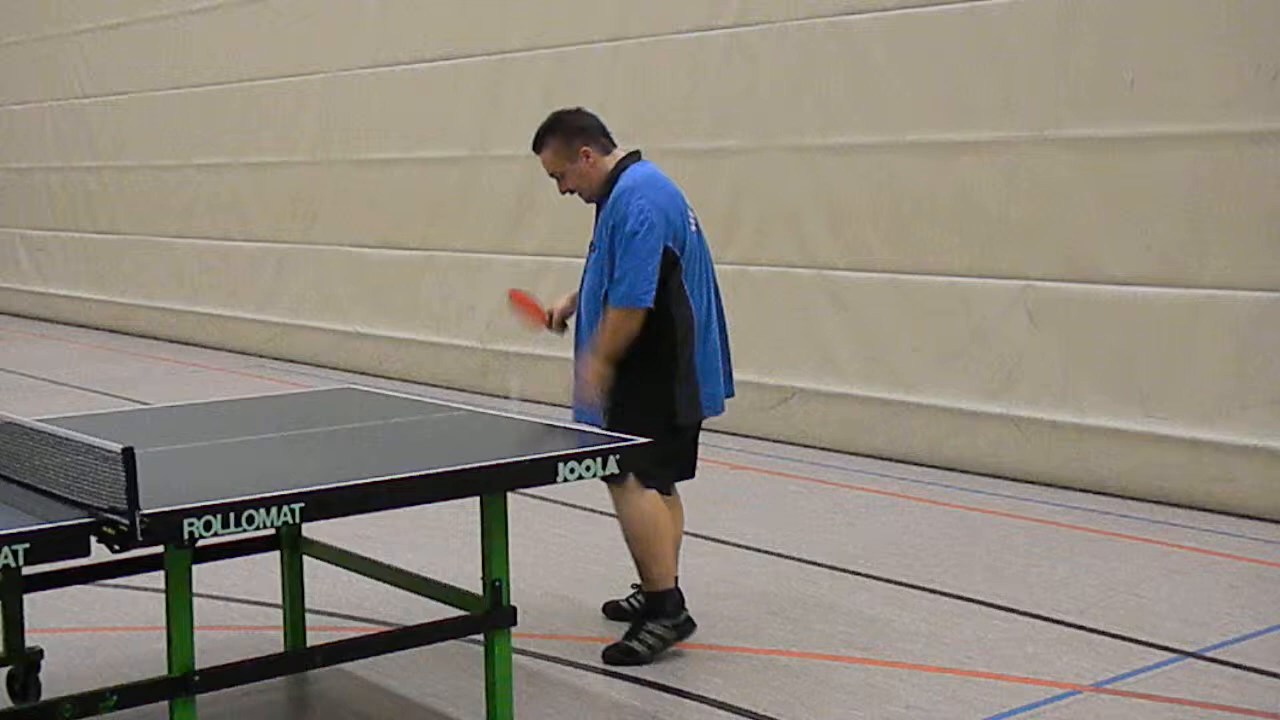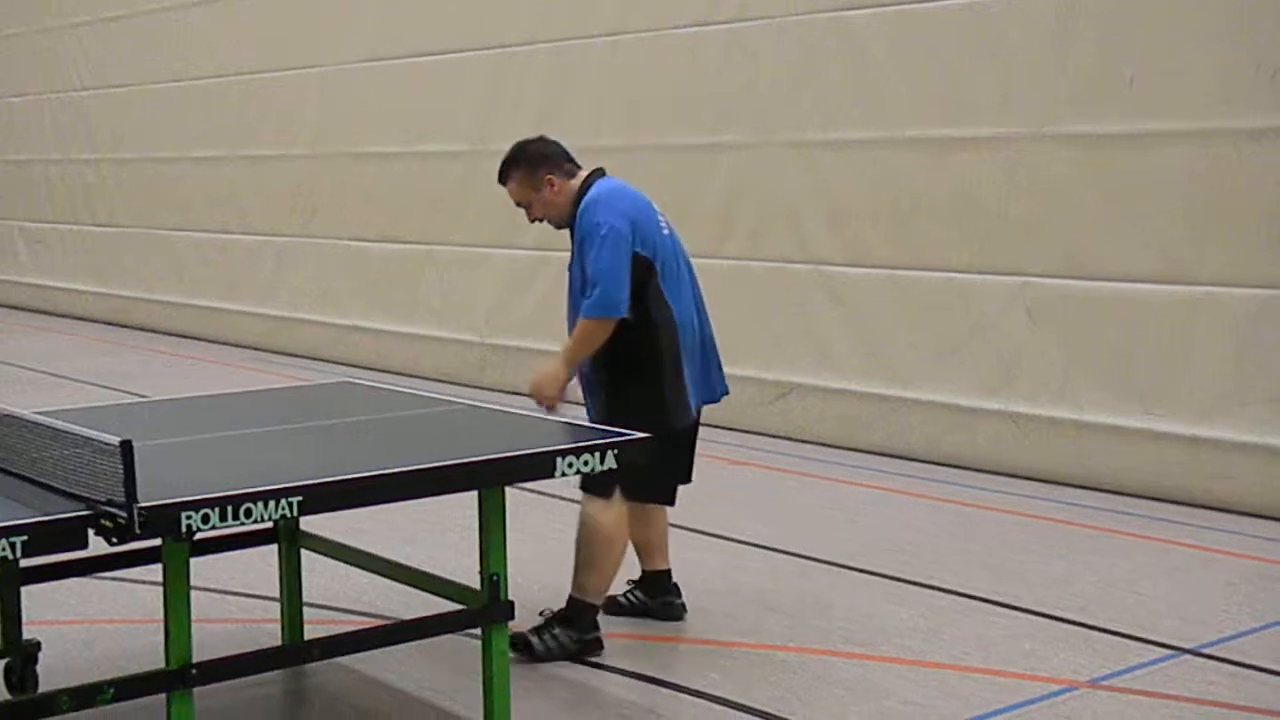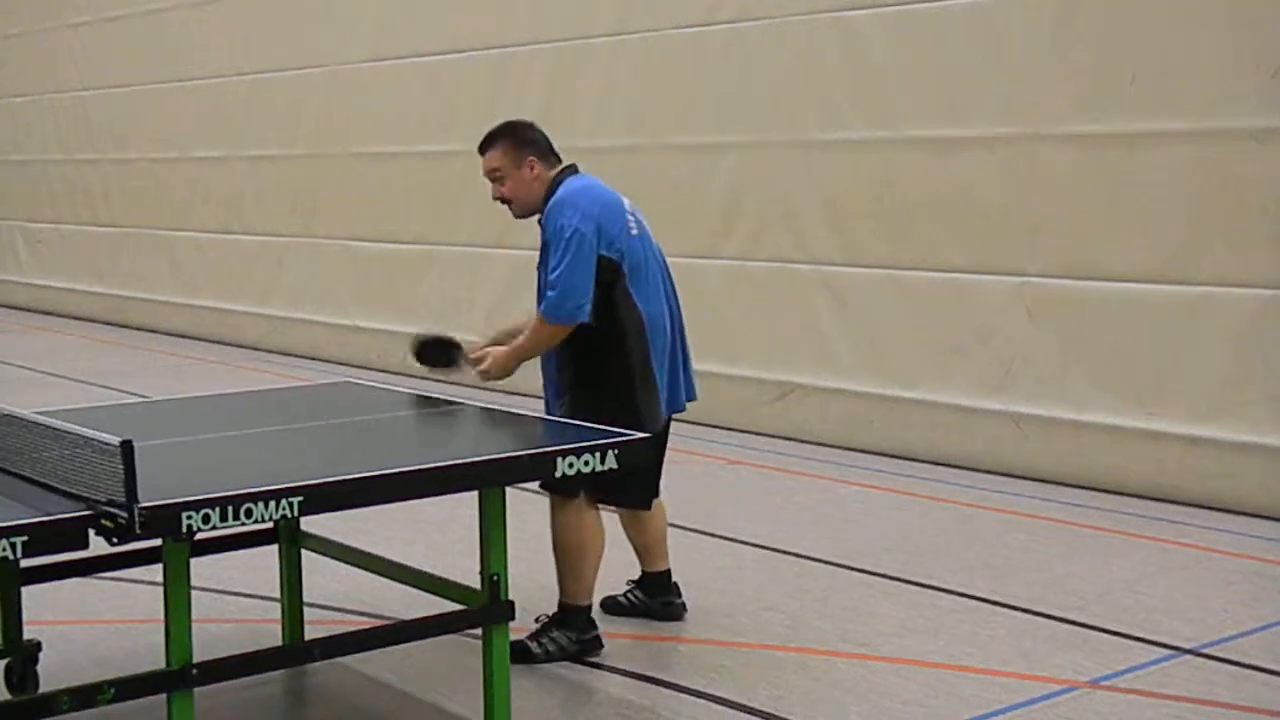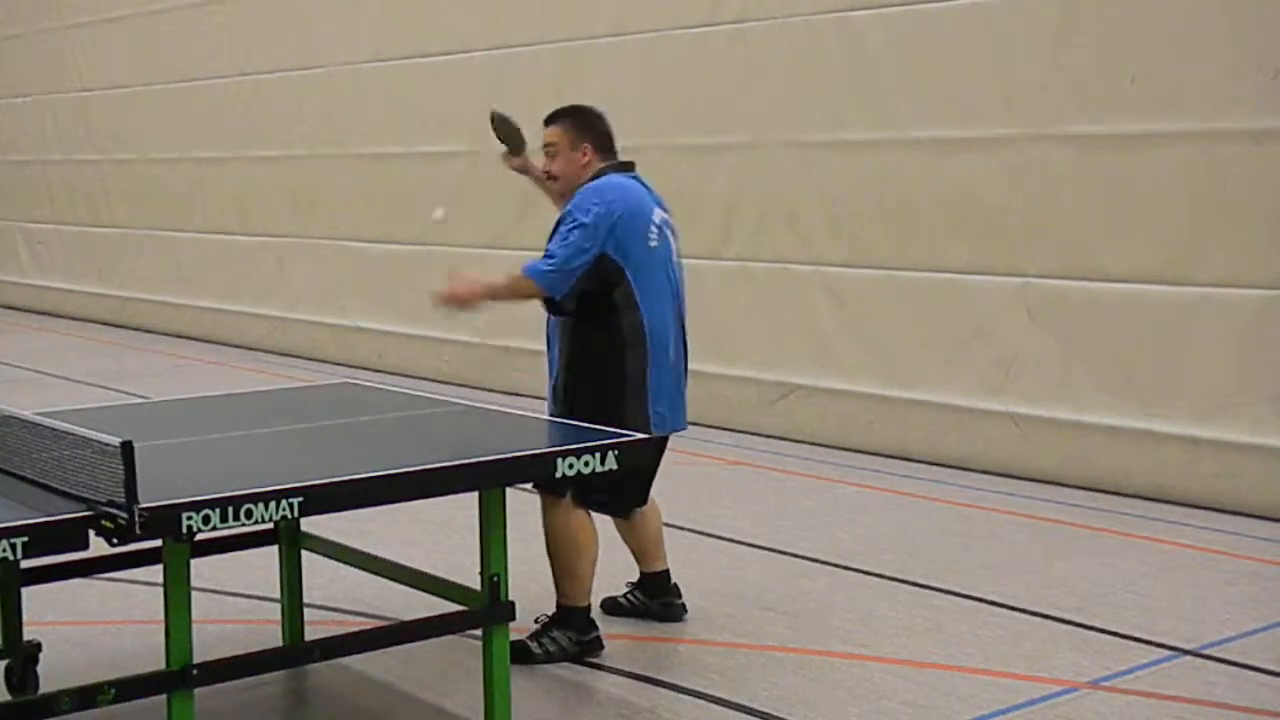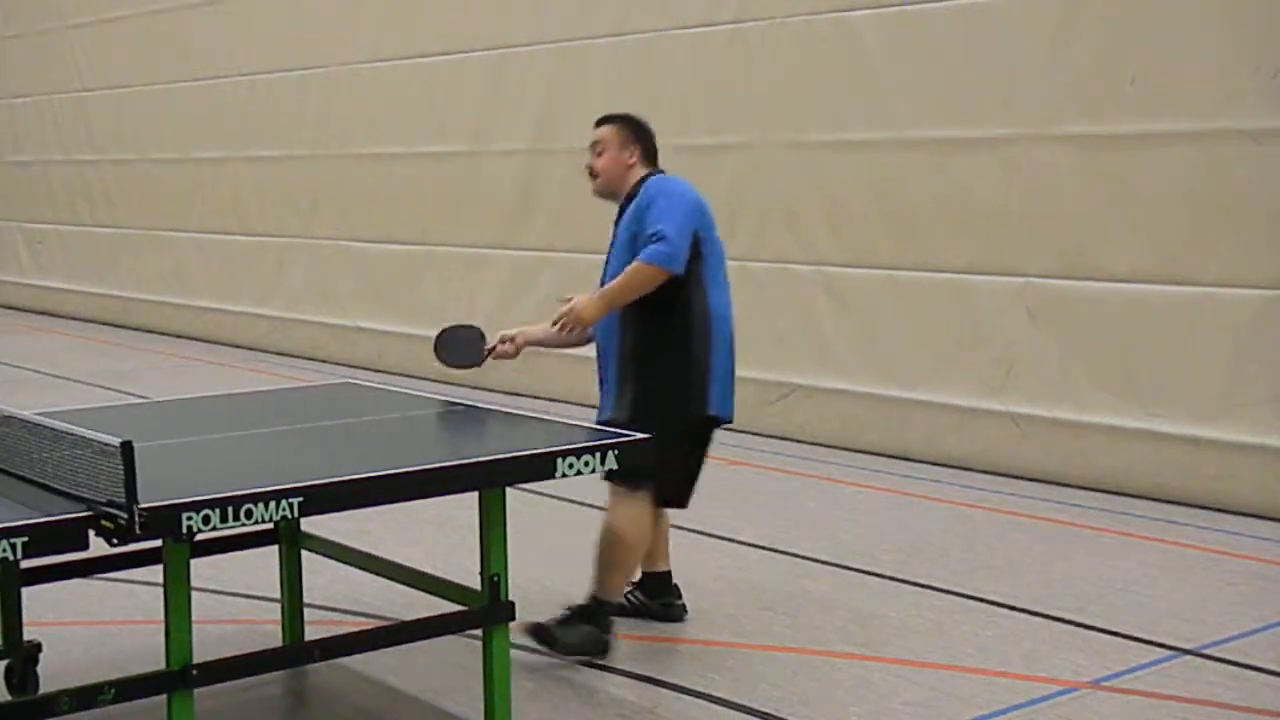
dt=0.5s
person 1, frame 1
left shoulder: (635, 198)
right shoulder: (633, 188)
left elbow: (635, 301)
right elbow: (621, 277)
left wrist: (595, 364)
right wrist: (575, 300)
left hip: (654, 372)
right hip: (671, 370)
left knee: (632, 481)
right knee: (654, 480)
left ankle: (665, 609)
right ankle: (661, 593)
person 1, frame 2
left shoulder: (600, 211)
right shoulder: (607, 203)
left elbow: (605, 310)
left wrist: (562, 370)
right wrist: (565, 364)
left hip: (642, 378)
right hip: (663, 374)
left knee: (606, 489)
right knee: (640, 483)
left ankle: (579, 621)
right ankle: (658, 587)
person 1, frame 3
left shoulder: (572, 208)
right shoulder: (584, 199)
left elbow: (563, 312)
right elbow: (562, 301)
left wrist: (511, 357)
right wrist: (508, 340)
left hip: (616, 379)
right hip: (639, 372)
left knee: (573, 490)
right knee: (630, 485)
left ankle: (574, 624)
right ankle: (658, 588)
person 1, frame 4
left shoulder: (603, 198)
right shoulder: (633, 195)
left elbow: (548, 276)
left wrist: (475, 291)
right wrist: (536, 176)
left hip: (611, 386)
right hip: (645, 382)
left knee: (563, 492)
right knee: (623, 489)
left ankle: (574, 624)
right ankle: (659, 589)
person 1, frame 5
left shoulder: (665, 193)
right shoulder: (632, 218)
left elbow: (664, 259)
right elbow: (592, 319)
left wrist: (601, 303)
right wrist: (525, 337)
left hip: (671, 378)
right hip: (640, 379)
left knee: (631, 486)
right knee: (632, 482)
left ankle: (594, 615)
right ankle: (657, 588)
